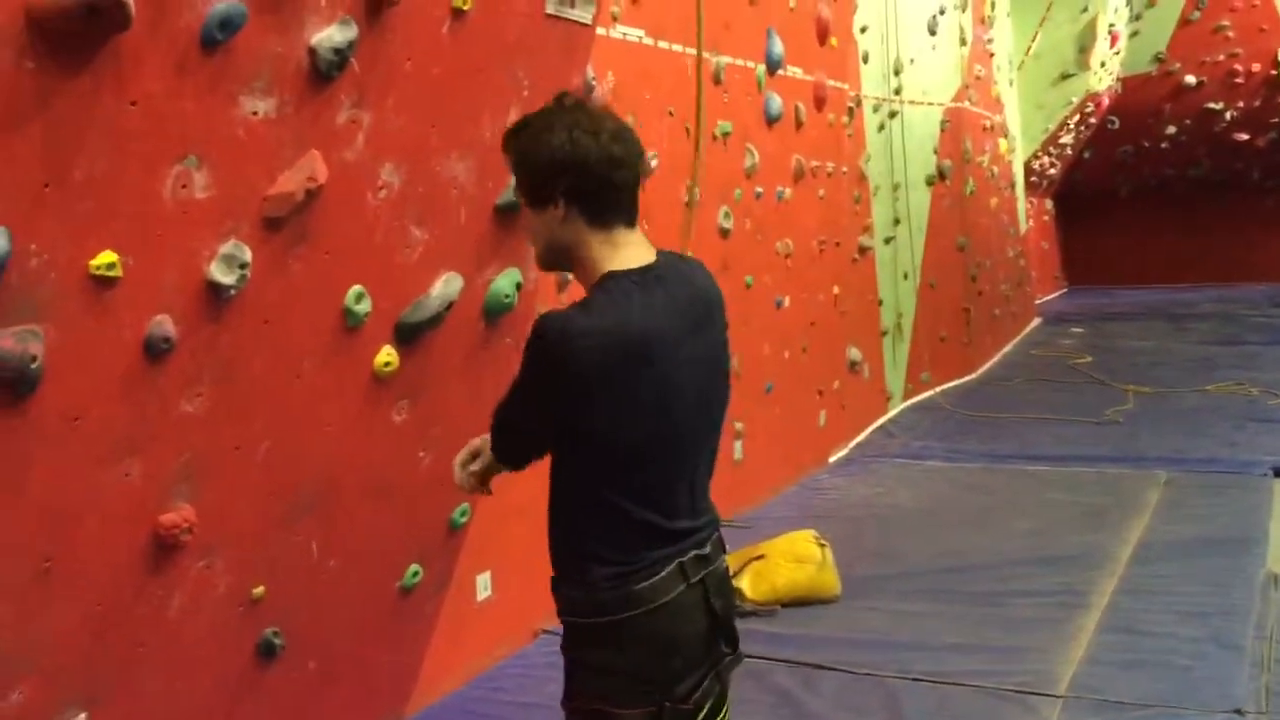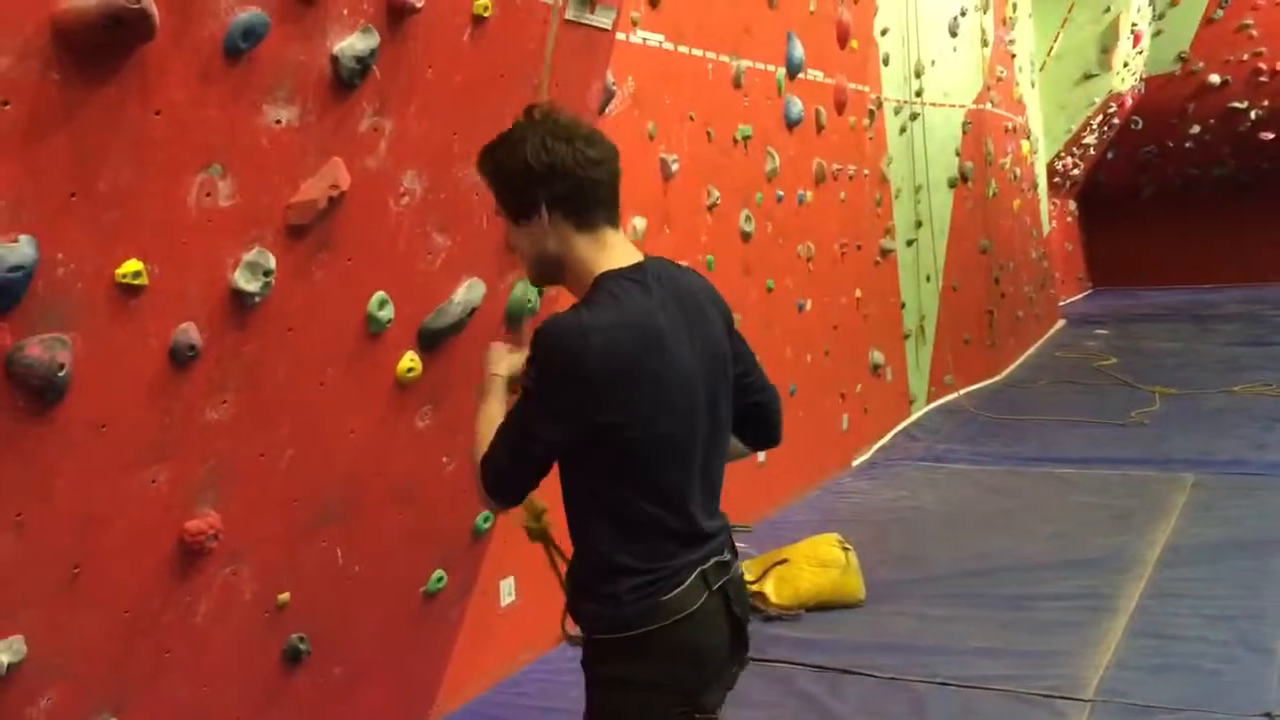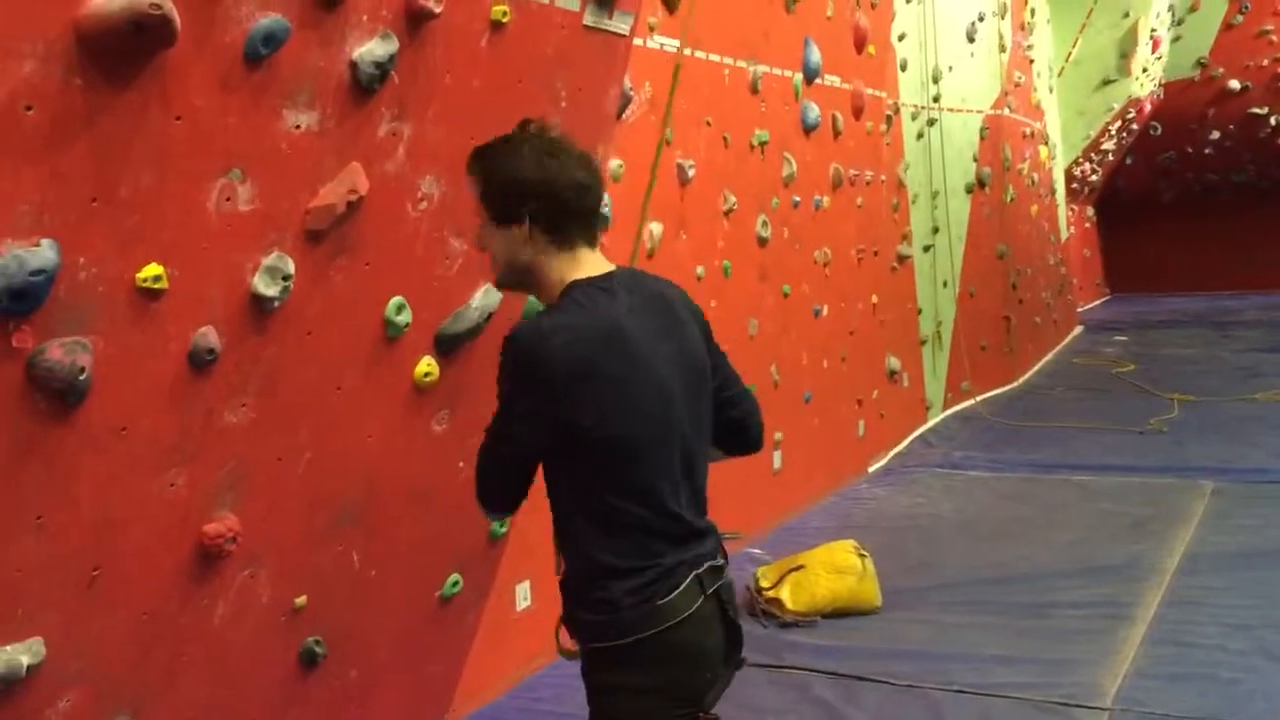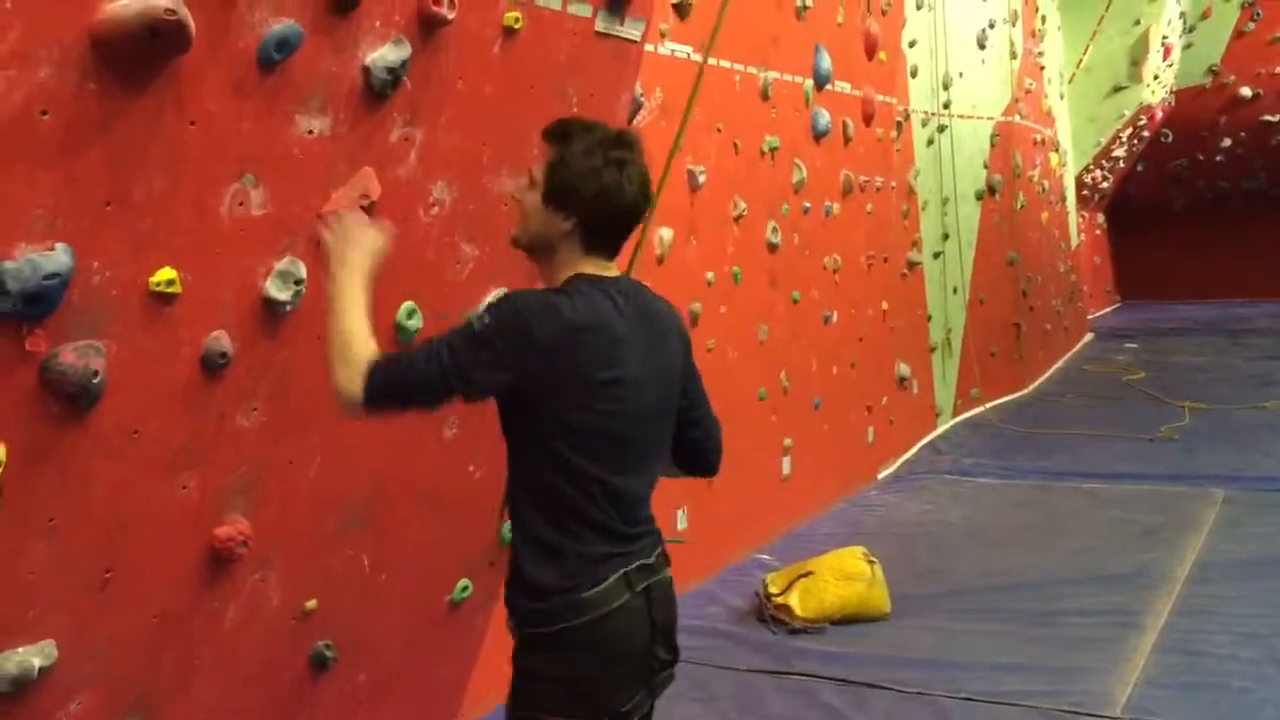
dt=0.3s
person 1, frame 1
left shoulder: (573, 339)
right shoulder: (698, 285)
left elbow: (515, 446)
right wrist: (507, 441)
left hip: (626, 620)
right hip: (702, 589)
person 1, frame 2
left shoulder: (575, 340)
right shoulder: (694, 292)
left elbow: (501, 486)
right elbow: (762, 425)
left wrist: (497, 382)
left hip: (648, 631)
right hip: (714, 597)
person 1, frame 3
left shoulder: (542, 345)
right shoulder: (670, 303)
left elbow: (497, 495)
right elbow: (745, 431)
left hip: (644, 636)
right hip: (701, 601)
person 1, frame 4
left shoulder: (534, 323)
right shoulder: (660, 321)
left elbow: (360, 384)
right elbow: (703, 456)
left wrist: (350, 265)
left hip: (575, 623)
right hip: (645, 600)
